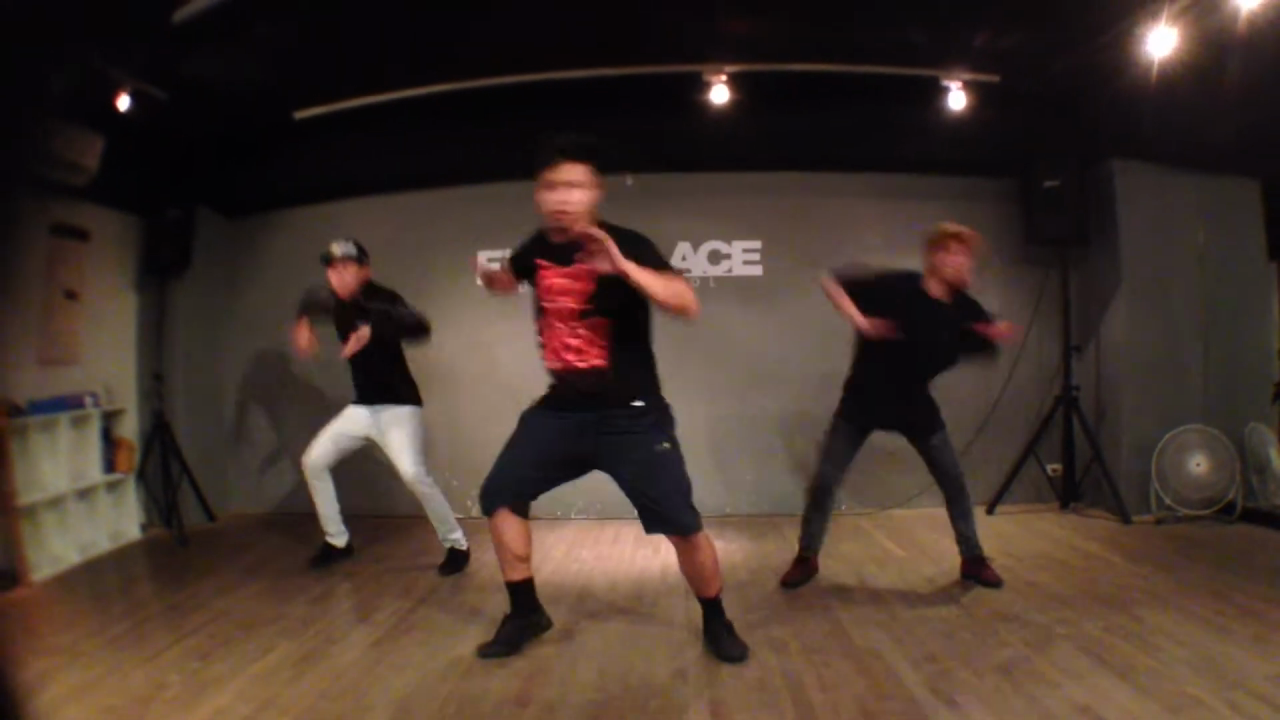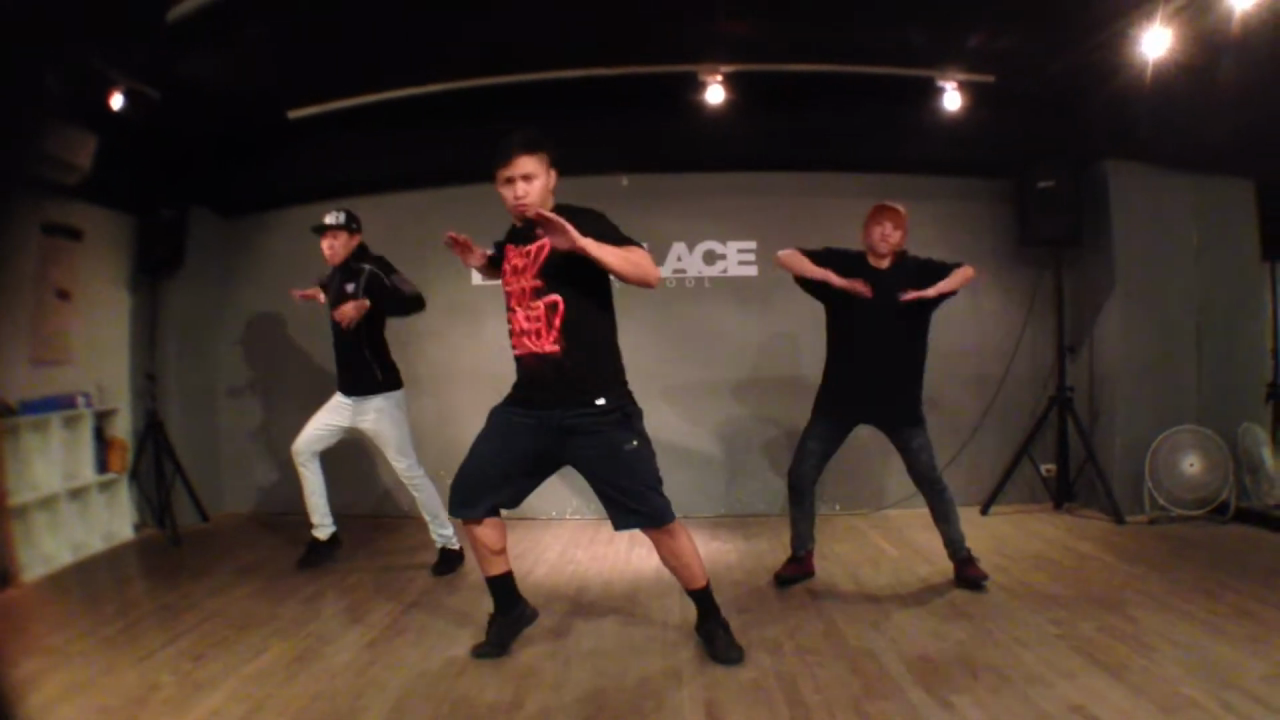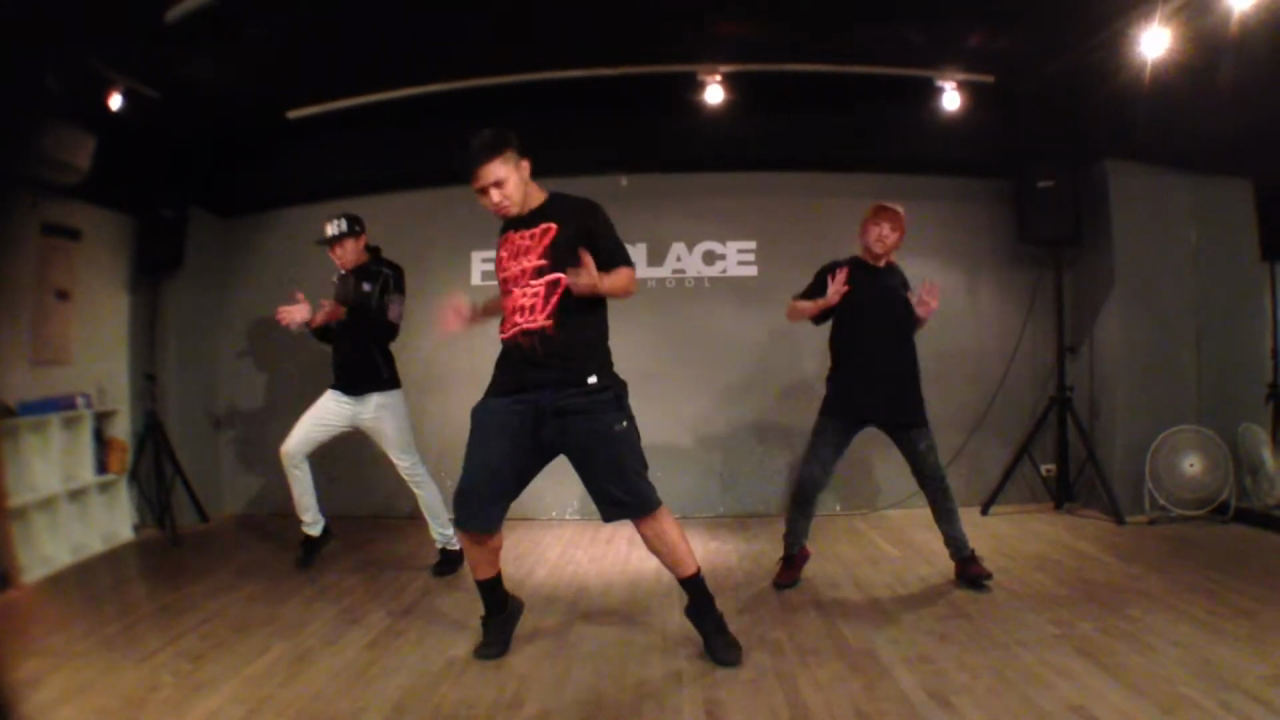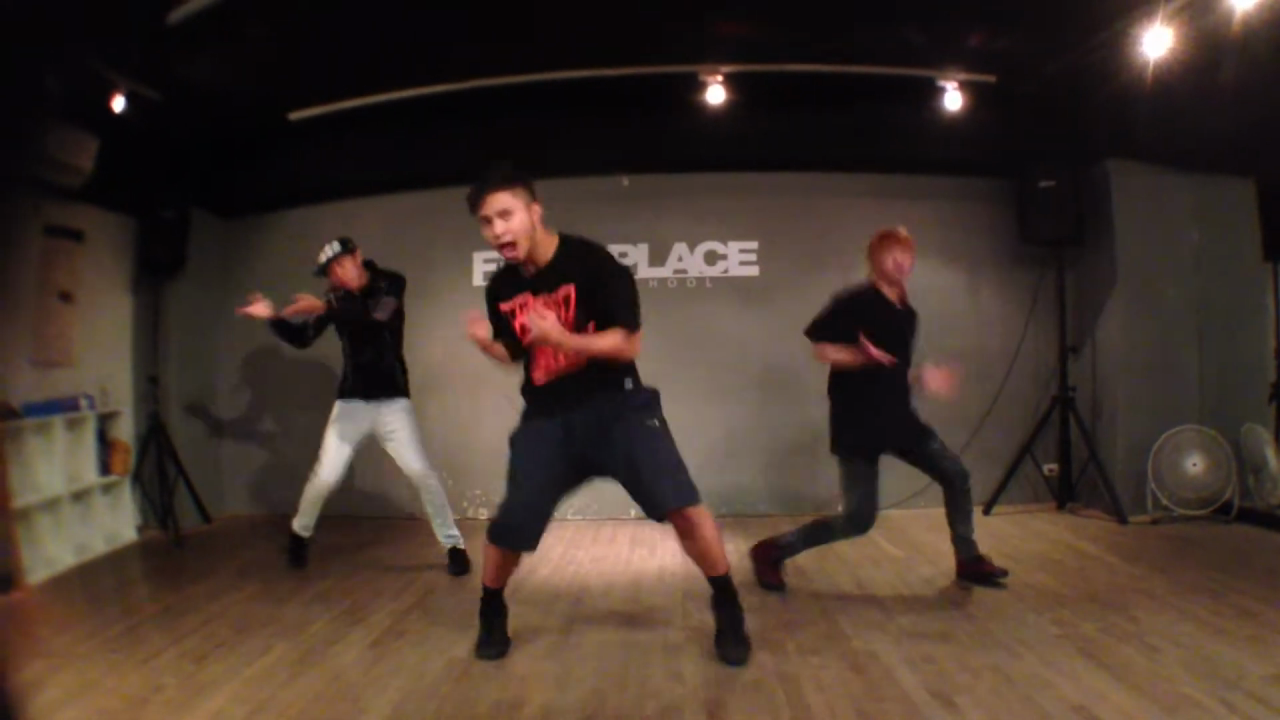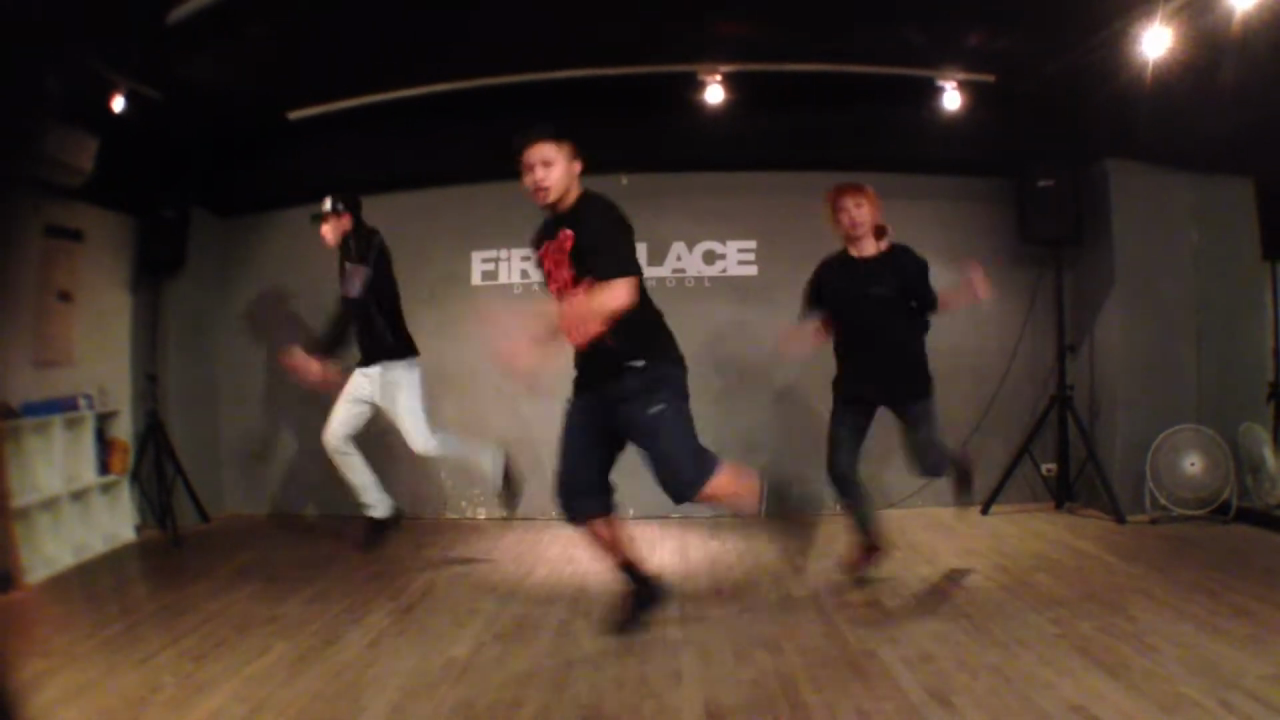
dt=0.3s
person 1, frame 1
left shoulder: (622, 244)
right shoulder: (537, 246)
left elbow: (687, 304)
right elbow: (510, 277)
left wrist: (621, 266)
right wrist: (497, 279)
left hip: (632, 413)
right hip: (562, 408)
left knee: (682, 525)
right knee: (500, 496)
left ankle: (715, 620)
right ankle: (526, 614)
person 1, frame 2
left shoulder: (582, 223)
right shoulder: (516, 237)
left elbow: (649, 273)
left wrist: (578, 241)
right wrist: (480, 261)
left hip: (596, 408)
right hip: (528, 405)
left knee: (655, 517)
right knee: (469, 500)
left ankle: (710, 619)
right ankle: (509, 609)
person 1, frame 3
left shoulder: (579, 214)
right shoulder: (508, 232)
left elbow: (626, 278)
left wrist: (593, 284)
right wrist: (476, 310)
left hip: (584, 390)
right hip: (511, 395)
left knee: (639, 504)
right knee: (474, 511)
left ankle: (705, 611)
right ankle: (498, 609)
person 1, frame 4
left shoulder: (591, 262)
right shoulder: (501, 288)
left elbow: (627, 340)
left wrist: (562, 339)
right wrist: (487, 344)
left hip: (617, 403)
right hip: (549, 418)
left knee: (681, 505)
right knee: (513, 526)
left ankle: (728, 611)
right ankle: (492, 614)
person 1, frame 5
left shoulder: (595, 215)
right shoulder: (547, 234)
left elbow: (621, 293)
left wrist: (550, 319)
right wrist: (533, 338)
left hip: (639, 370)
right hip: (596, 379)
left knee: (687, 476)
right knee: (579, 496)
left ankle: (775, 503)
right ankle: (641, 584)
person 2, frame 1
left shoulder: (963, 307)
right shoulder: (894, 288)
left elbow: (991, 339)
right elbow: (834, 284)
left wrist: (998, 335)
right wrist: (860, 321)
left hip: (914, 401)
right hip: (863, 396)
left knee: (952, 477)
right knee: (827, 477)
left ankle: (973, 558)
right ankle: (806, 557)
person 2, frame 2
left shoulder: (914, 269)
right shoulder: (843, 262)
left elbow: (966, 272)
right elbow: (784, 257)
left wrist: (931, 292)
right wrist: (835, 280)
left hip: (897, 397)
right hip: (840, 394)
left knee: (929, 478)
right knee: (801, 474)
left ankle: (962, 558)
right ankle: (801, 556)
person 2, frame 3
left shoulder: (898, 278)
right shoulder: (839, 271)
right elbow: (795, 312)
left wrist: (921, 315)
right wrist: (827, 301)
left hip: (900, 396)
right hip: (847, 396)
left knee: (933, 477)
right knee: (809, 479)
left ankle: (963, 557)
right ankle: (794, 554)
person 2, frame 4
left shoulder: (906, 313)
right shoulder: (855, 302)
right elbow: (821, 348)
left wrist: (923, 377)
right wrist: (865, 358)
left hip: (896, 419)
right hip: (855, 424)
left knee: (955, 475)
right knee: (859, 519)
left ankle: (968, 558)
right ankle: (772, 551)
person 2, frame 5
left shoulder: (903, 260)
right shoulder: (831, 270)
left elbow: (929, 305)
right elbow: (821, 321)
left wrist: (966, 294)
right wrist: (804, 333)
left hip: (905, 374)
right hip: (855, 380)
left knee: (928, 460)
right knee: (839, 466)
left ankle: (957, 465)
right ankle: (868, 538)
person 3, frame 1
left shoulder: (382, 301)
right shoulder: (334, 299)
left elbow: (420, 329)
right elbow: (310, 303)
left wrist: (373, 331)
right wrist: (303, 326)
left hip: (399, 406)
right hip: (362, 407)
left knee: (414, 475)
right knee: (313, 462)
left ankle: (456, 545)
right ankle: (337, 542)
person 3, frame 2
left shoulder: (372, 268)
right shoulder: (340, 271)
left elbow: (415, 301)
left wrist: (367, 304)
right wrist: (320, 292)
left hip: (379, 394)
right hip: (346, 395)
left knee: (407, 469)
right knee: (302, 450)
left ankle: (449, 545)
right ankle: (324, 536)
person 3, frame 3
left shoulder: (388, 274)
right shoulder: (342, 282)
left elbow: (388, 332)
left wrist: (344, 313)
right wrist: (312, 318)
left hip: (381, 394)
right hip: (340, 394)
left knee: (411, 468)
right knee: (291, 451)
left ankle: (450, 545)
right ankle: (314, 530)
person 3, frame 4
left shoulder: (391, 284)
right shoulder: (336, 300)
left elbow: (376, 324)
right elbow: (301, 339)
left wrist: (325, 309)
right wrist: (275, 317)
left hip: (392, 401)
right hip: (352, 402)
left knee: (420, 473)
right knee: (326, 477)
left ankle: (453, 545)
right ankle: (300, 533)
person 3, frame 5
left shoulder: (362, 244)
right shoulder: (354, 250)
left elbow: (353, 307)
left wrist: (319, 356)
right wrist: (318, 357)
left hip: (395, 364)
right hip: (370, 367)
left knee: (422, 443)
right knee: (334, 439)
left ankle: (495, 465)
right ankle: (380, 511)
